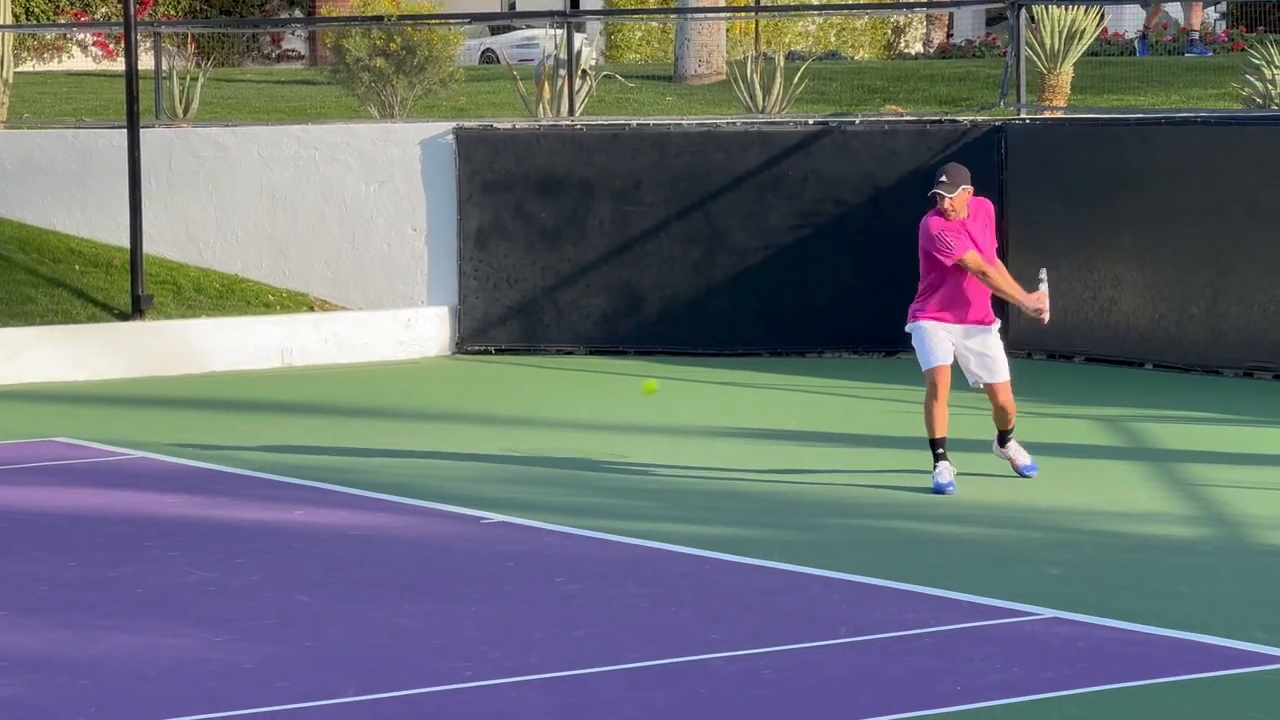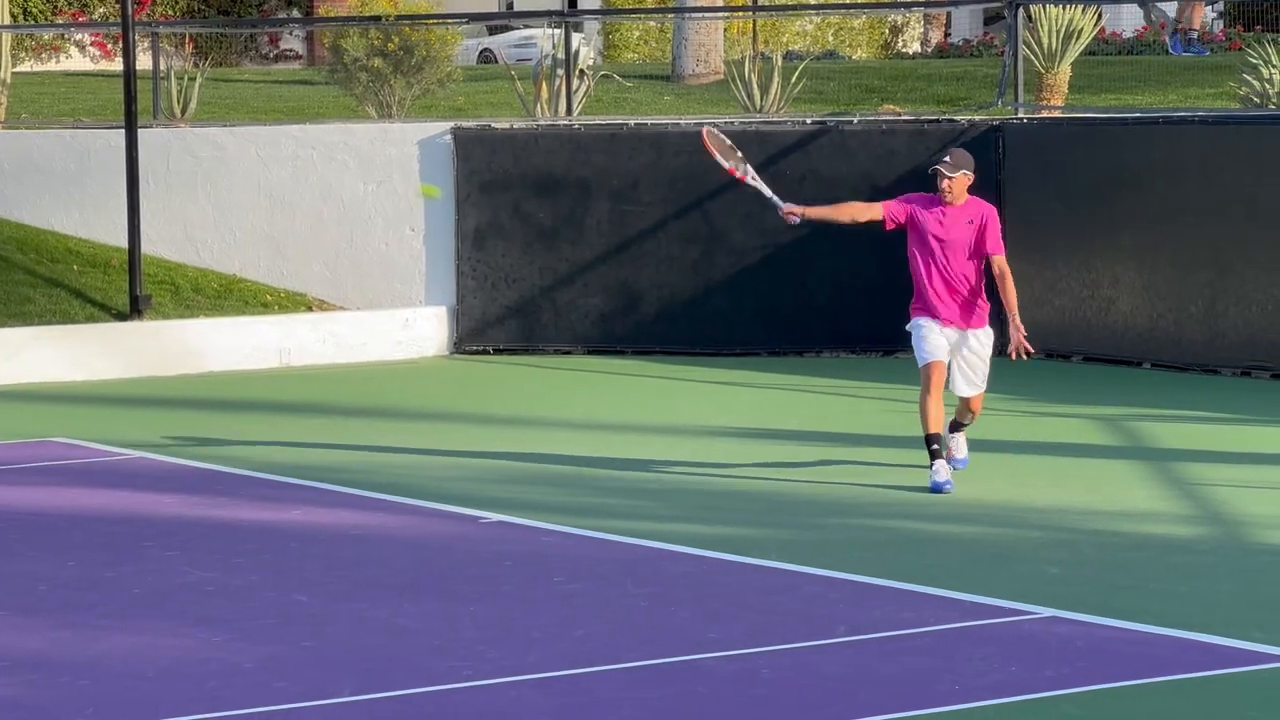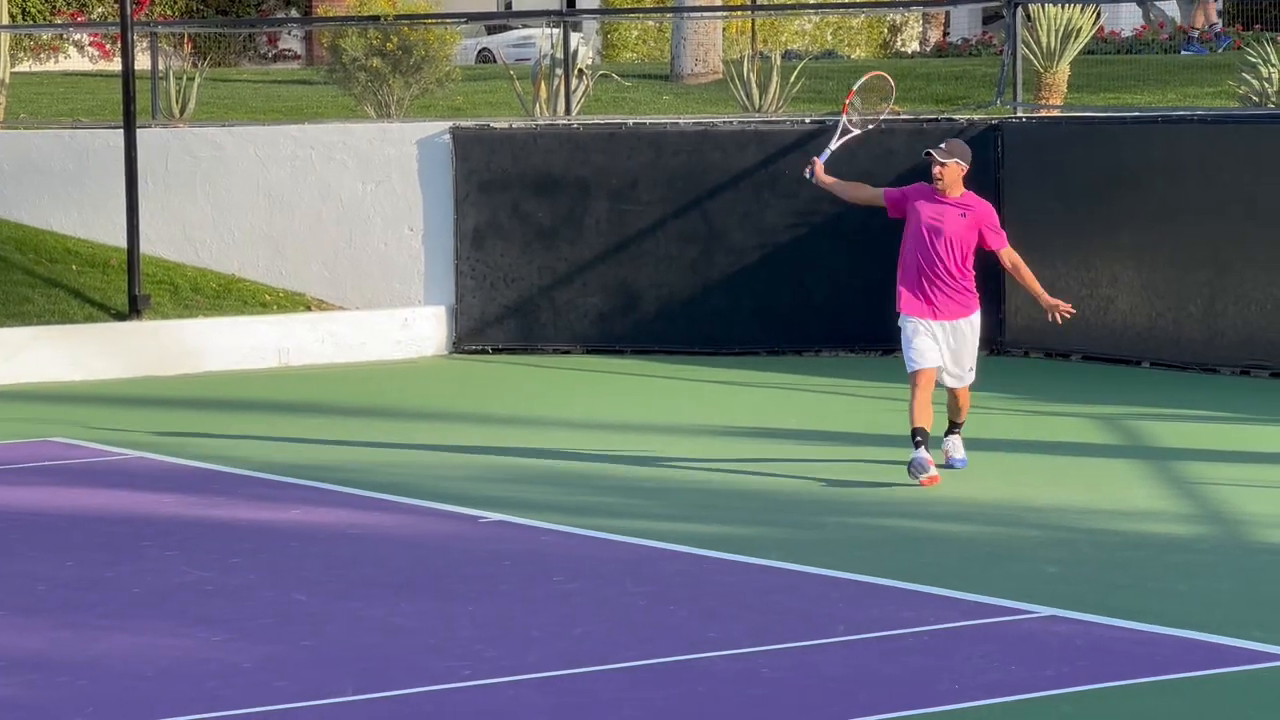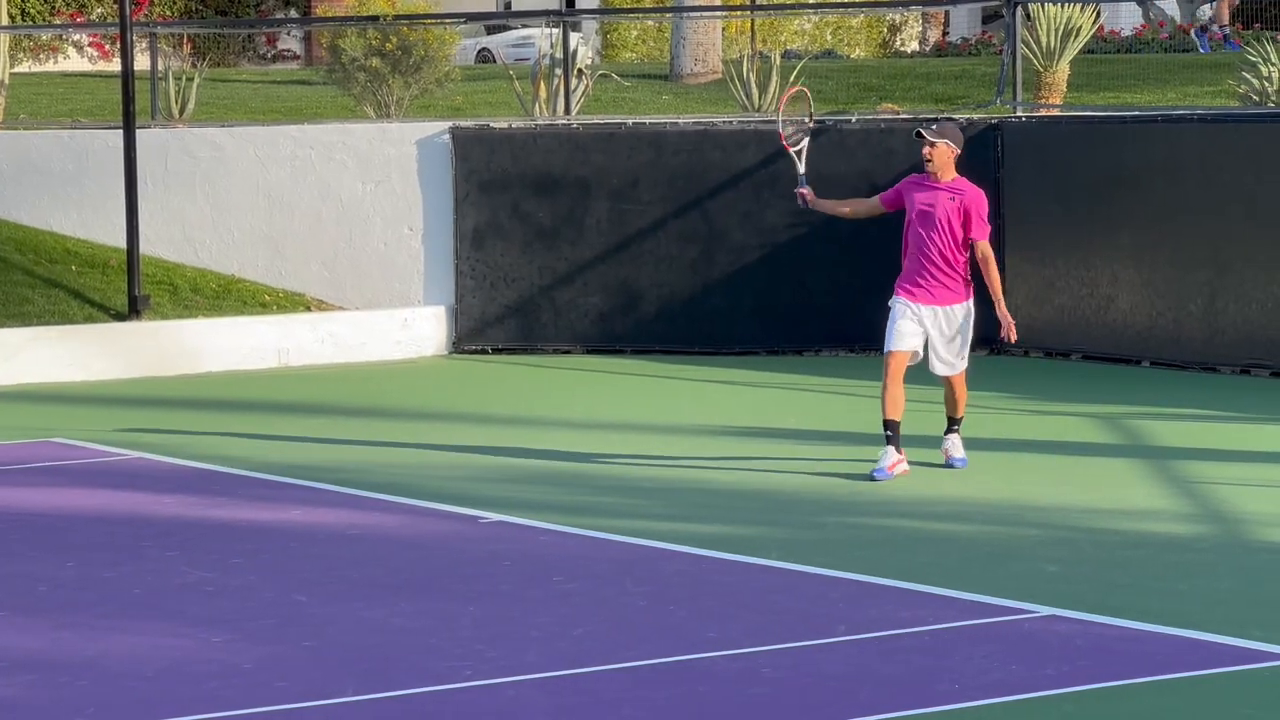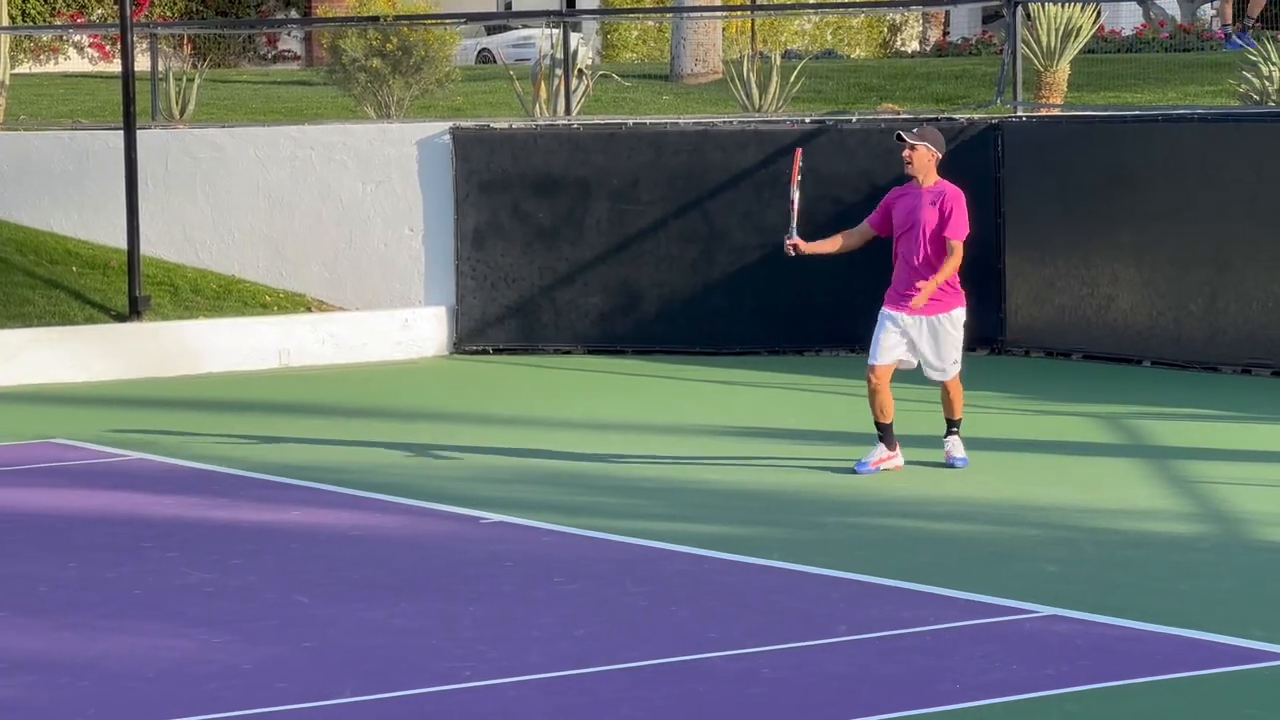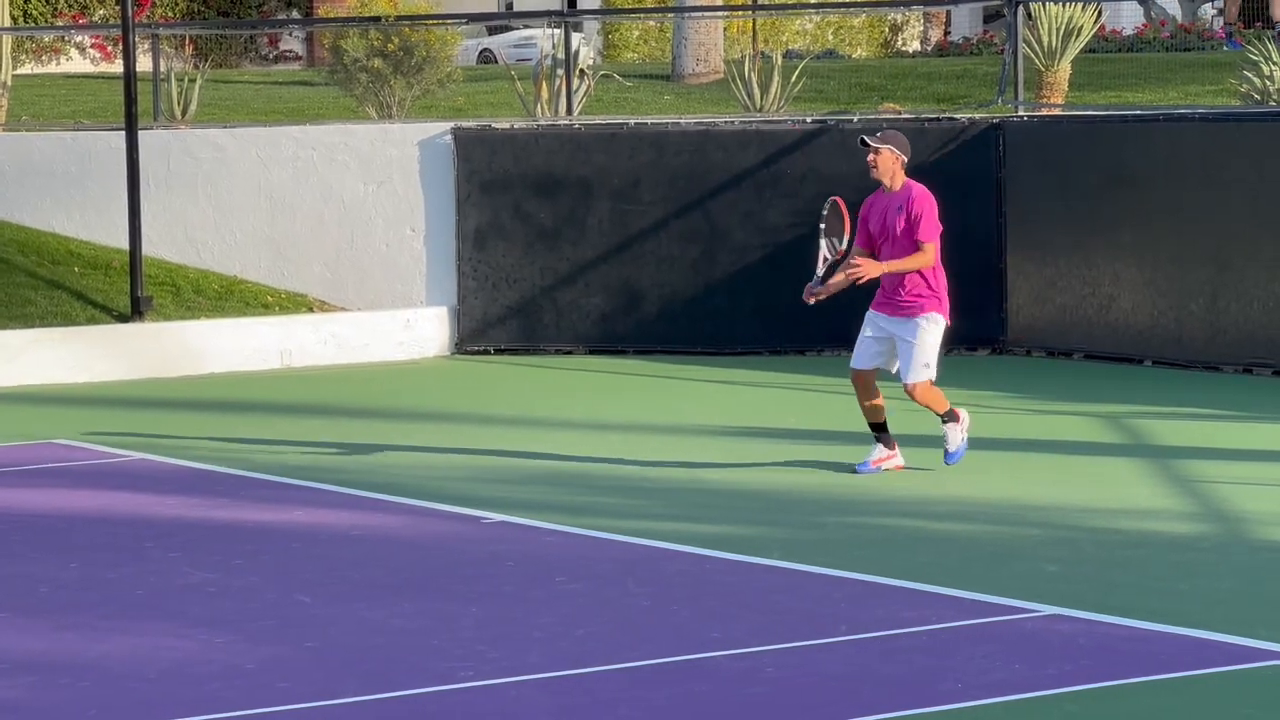
dt=0.2s
person 1, frame 1
left shoulder: (981, 209)
right shoulder: (932, 226)
left elbow: (990, 259)
right elbow: (979, 269)
left wrist: (1027, 297)
right wrist: (1023, 298)
left hip: (976, 321)
right hip: (933, 320)
left knee: (1003, 398)
right knee: (938, 381)
left ankle: (1006, 445)
right ankle: (941, 464)
person 1, frame 2
left shoulder: (984, 214)
right shoulder: (916, 205)
left elbow: (1000, 270)
right elbow: (865, 211)
left wrist: (1014, 322)
right wrist: (805, 211)
left hip: (973, 322)
right hip: (929, 319)
left knee: (973, 403)
right knee: (934, 375)
left ankle: (955, 433)
right ankle: (938, 465)
person 1, frame 3
left shoulder: (980, 210)
right shoulder: (916, 195)
left elbow: (1010, 260)
right elbow: (869, 194)
left wrist: (1045, 299)
right wrist: (827, 180)
left hip: (961, 315)
right hip: (917, 314)
left knee: (959, 386)
right knee: (921, 382)
left ankle: (953, 437)
right ankle: (921, 459)
person 1, frame 4
left shoulder: (971, 195)
right shoulder: (912, 185)
left elbow: (985, 253)
right elbow: (868, 207)
left wrist: (1000, 304)
right wrist: (819, 203)
left hip: (952, 302)
right hip: (909, 297)
left knee: (953, 375)
right knee: (893, 367)
left ankle: (952, 437)
right ankle: (892, 453)
person 1, frame 5
left shoulder: (951, 196)
right shoulder: (897, 196)
left elbow: (955, 254)
right elbow: (858, 235)
left wrist: (930, 287)
right wrist: (809, 246)
left hip: (941, 308)
right hip: (897, 307)
left knee: (948, 379)
right knee: (876, 377)
left ankle: (953, 438)
right ankle: (888, 448)
person 1, frame 6
left shoulder: (919, 198)
right shoulder: (870, 204)
left elbow: (929, 256)
right elbow: (858, 260)
left wrist: (881, 267)
right wrist: (826, 287)
left hip: (924, 308)
right hip: (884, 307)
left knee: (916, 386)
right knee: (860, 375)
left ankle: (953, 420)
right ankle: (886, 449)
